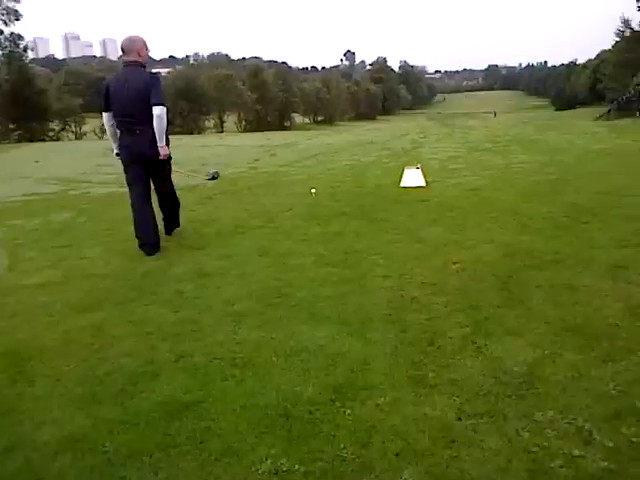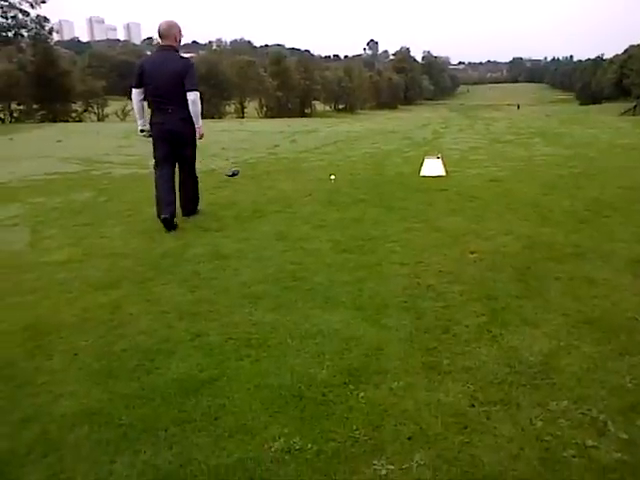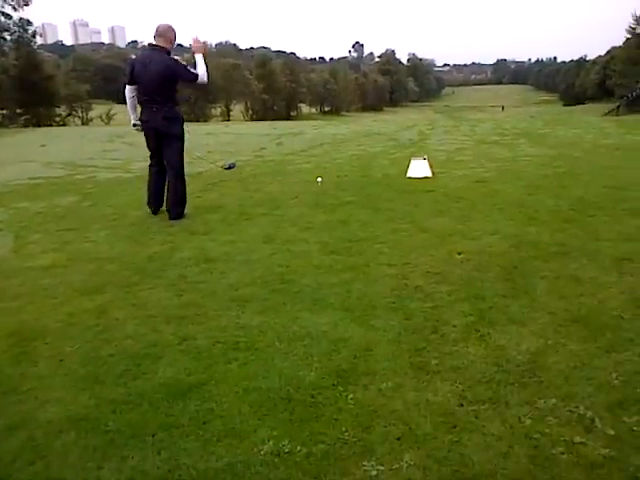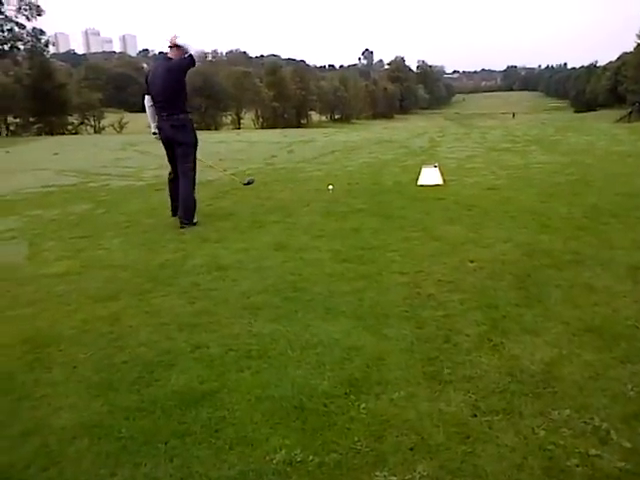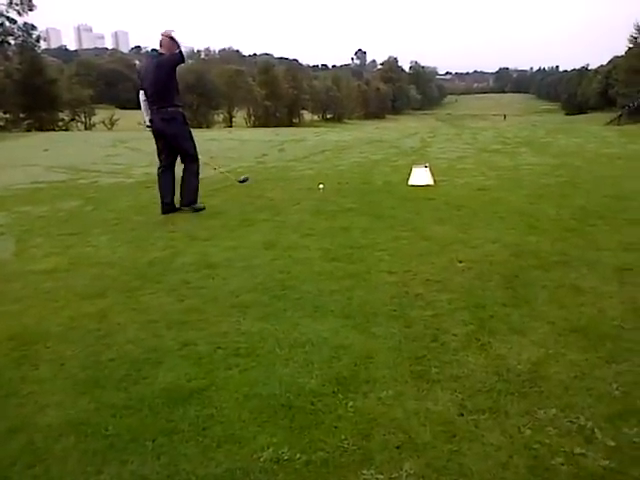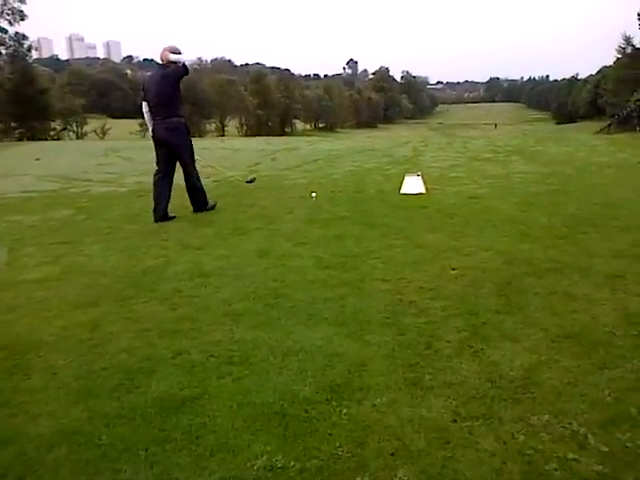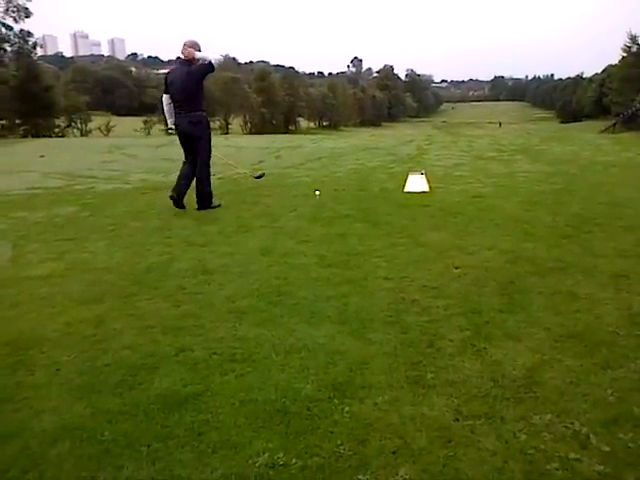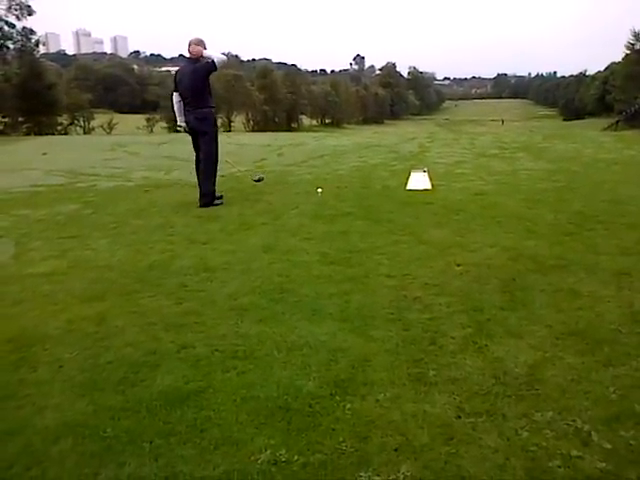
dt=0.4s
person 1, frame 1
left shoulder: (111, 83)
right shoulder: (151, 79)
left elbow: (107, 118)
right elbow: (159, 112)
left wrist: (116, 146)
right wrist: (162, 143)
left hip: (128, 145)
right hip: (152, 141)
left knee: (138, 195)
right knee: (164, 186)
left ankle: (149, 243)
right ankle: (171, 225)
person 1, frame 2
left shoulder: (145, 63)
right shoulder: (184, 64)
left elbow: (136, 96)
right elbow: (193, 97)
left wrist: (142, 124)
right wrist: (199, 125)
left hip: (159, 122)
right hip: (182, 121)
left knee: (163, 168)
right knee: (186, 167)
left ankle: (166, 212)
right ankle: (189, 208)
person 1, frame 3
left shoulder: (137, 60)
right shoulder: (170, 63)
left elbow: (129, 91)
right elbow: (201, 79)
left wrist: (134, 118)
right wrist: (199, 54)
left hip: (148, 118)
right hip: (169, 118)
left knee: (156, 162)
right knee: (174, 165)
left ankle: (154, 204)
right ankle: (175, 210)
person 1, frame 4
left shoulder: (152, 71)
right shoulder: (175, 68)
left elbow: (149, 102)
left wrist: (155, 127)
right wrist: (180, 42)
left hip: (164, 126)
right hip: (180, 125)
left knee: (175, 169)
right knee: (186, 171)
left ankle: (177, 209)
right ankle: (186, 216)
person 1, frame 5
left shoulder: (146, 67)
right shoulder: (165, 63)
left elbow: (143, 96)
left wrist: (149, 121)
right wrist: (173, 35)
left hip: (156, 120)
right hip: (172, 118)
left knee: (165, 163)
right knee: (190, 159)
left ankle: (167, 204)
right ankle: (188, 202)
person 1, frame 6
left shoulder: (149, 80)
right shoulder: (170, 75)
left elbow: (145, 108)
left wrist: (153, 130)
right wrist: (173, 58)
left hip: (159, 130)
right hip: (175, 128)
left knee: (163, 171)
right knee: (189, 167)
left ankle: (160, 213)
right ankle: (200, 203)
person 1, frame 7
left shoulder: (171, 73)
right shoulder: (195, 71)
left elbow: (166, 100)
left wrist: (171, 123)
right wrist: (198, 55)
left hip: (180, 122)
right hip: (197, 121)
left knee: (190, 160)
right knee: (203, 161)
left ankle: (178, 193)
right ankle: (204, 200)
person 1, frame 8
left shoulder: (180, 71)
right shoulder: (200, 68)
left elbow: (176, 97)
left wrist: (181, 121)
right wrist: (204, 54)
left hip: (190, 118)
right hip: (204, 116)
left knee: (201, 156)
right knee: (209, 157)
left ankle: (207, 193)
right ankle: (207, 198)
